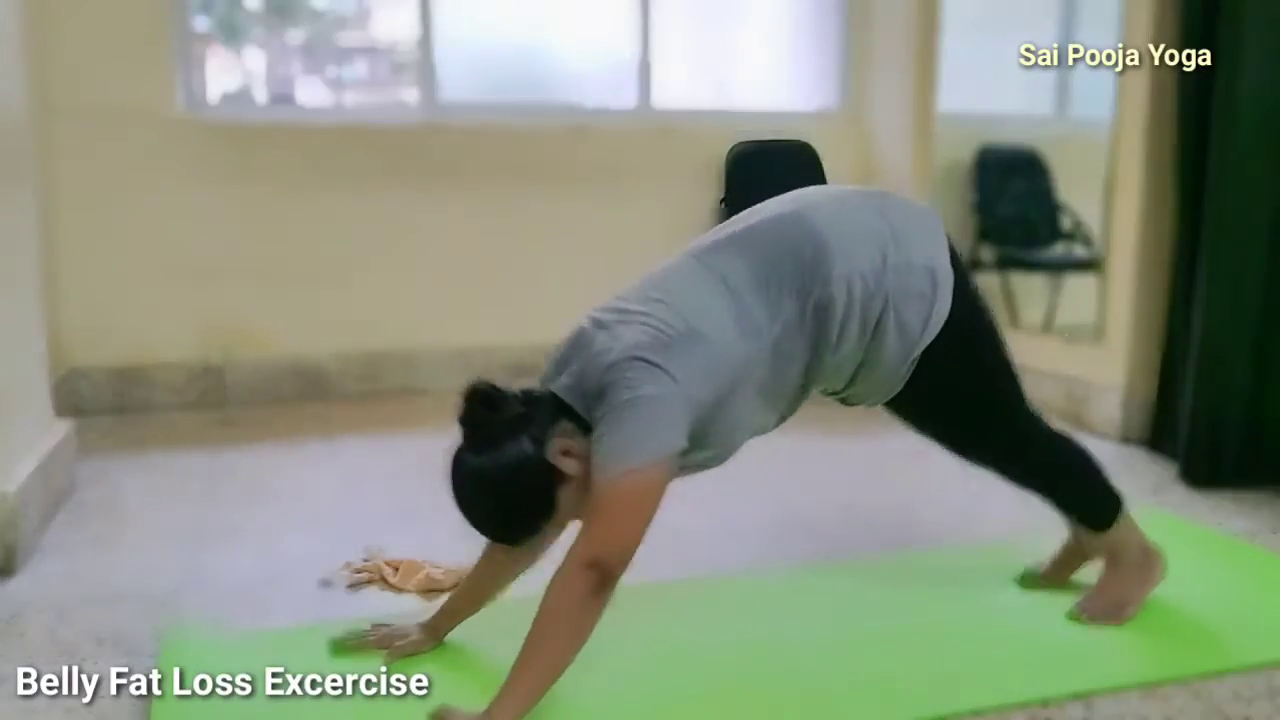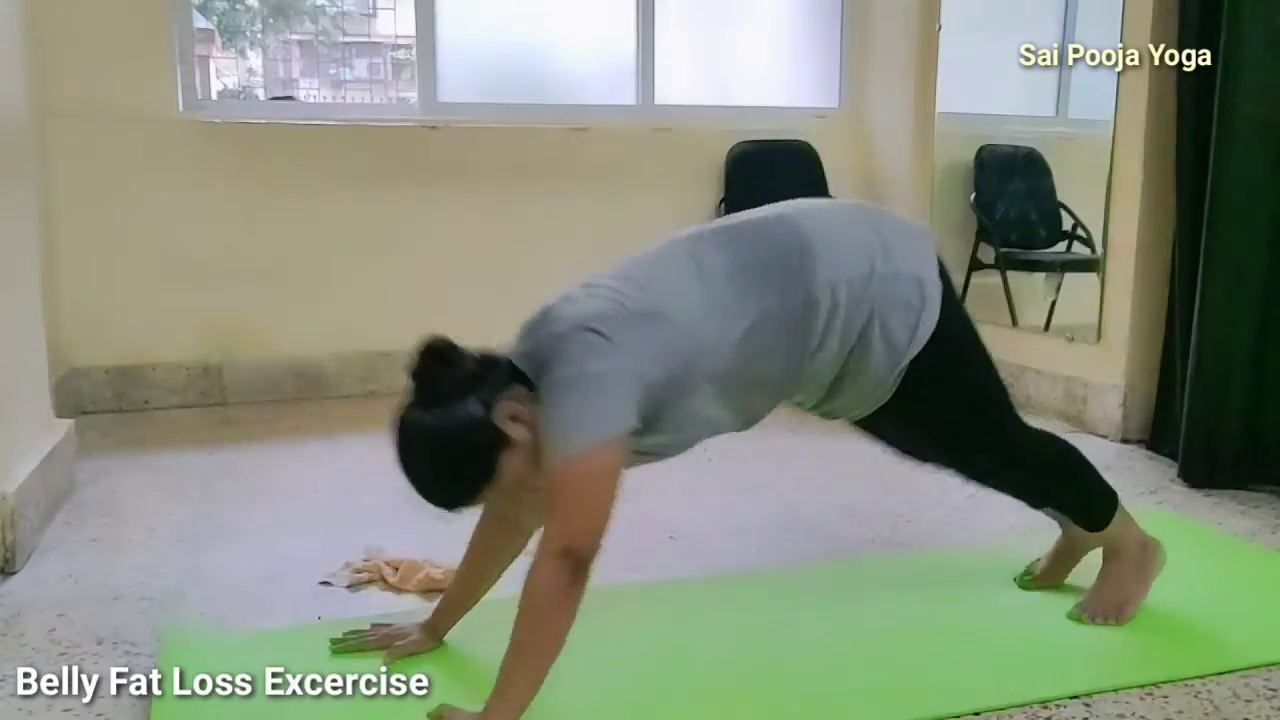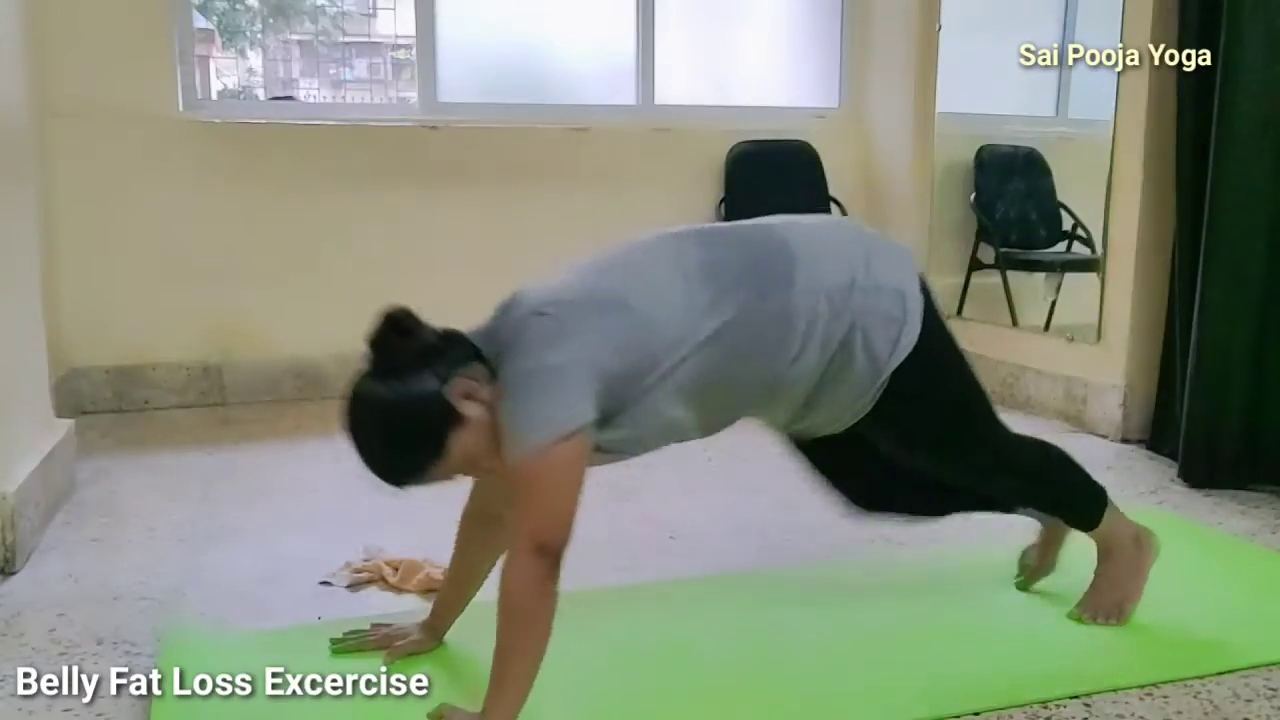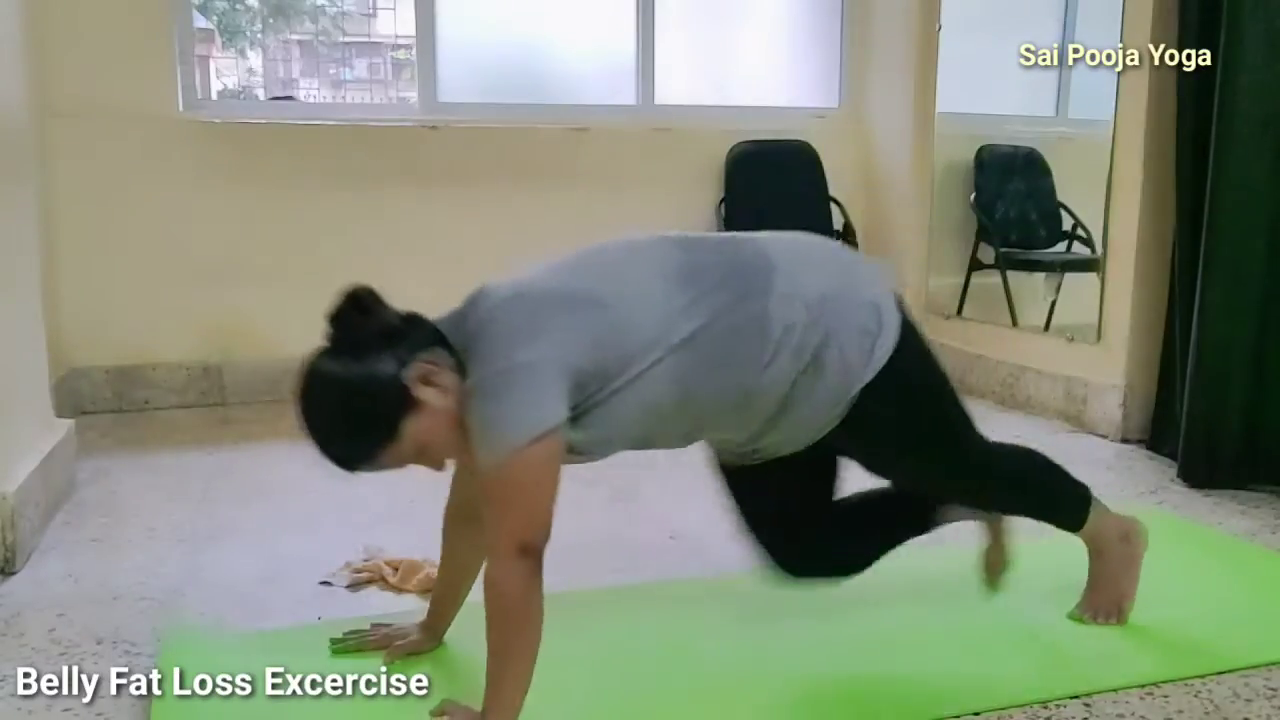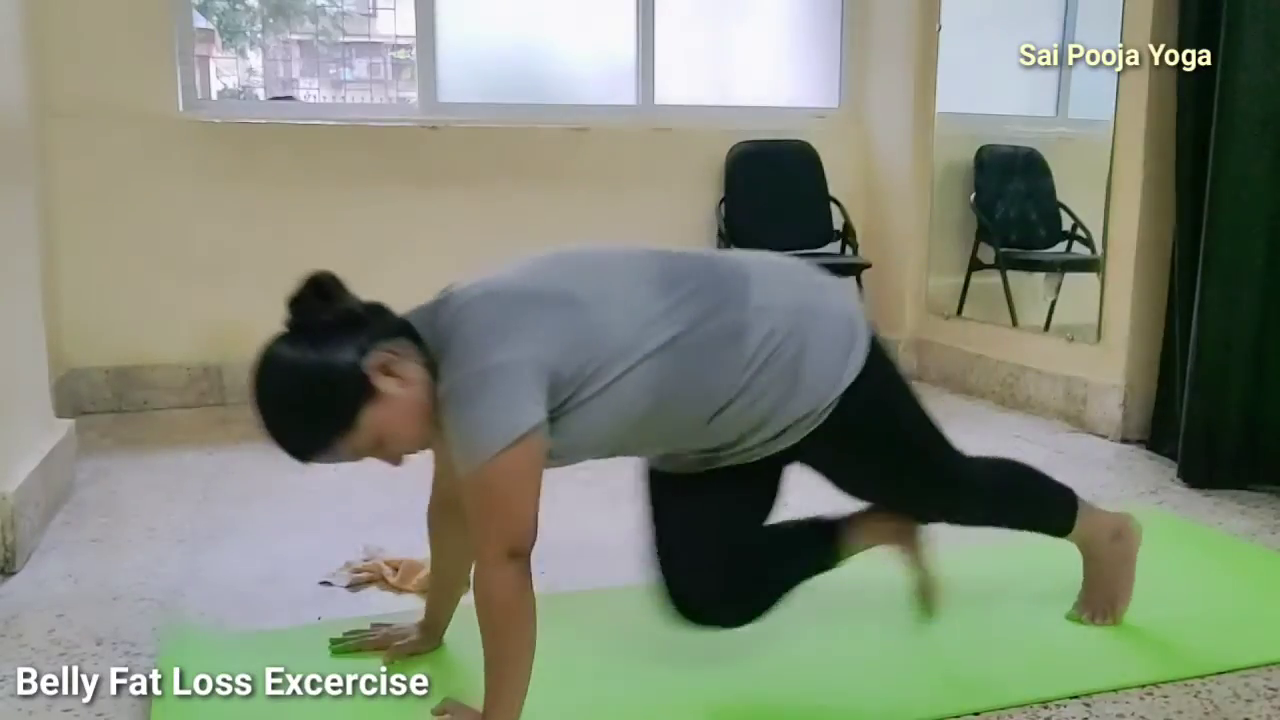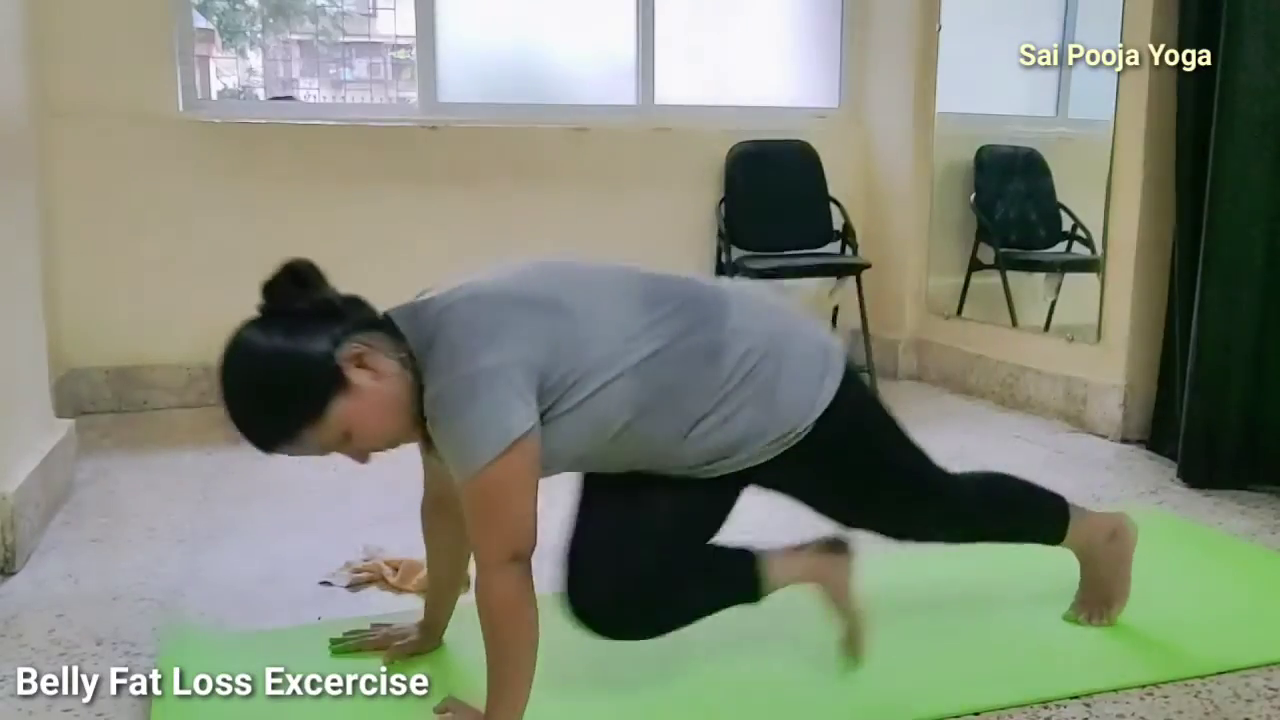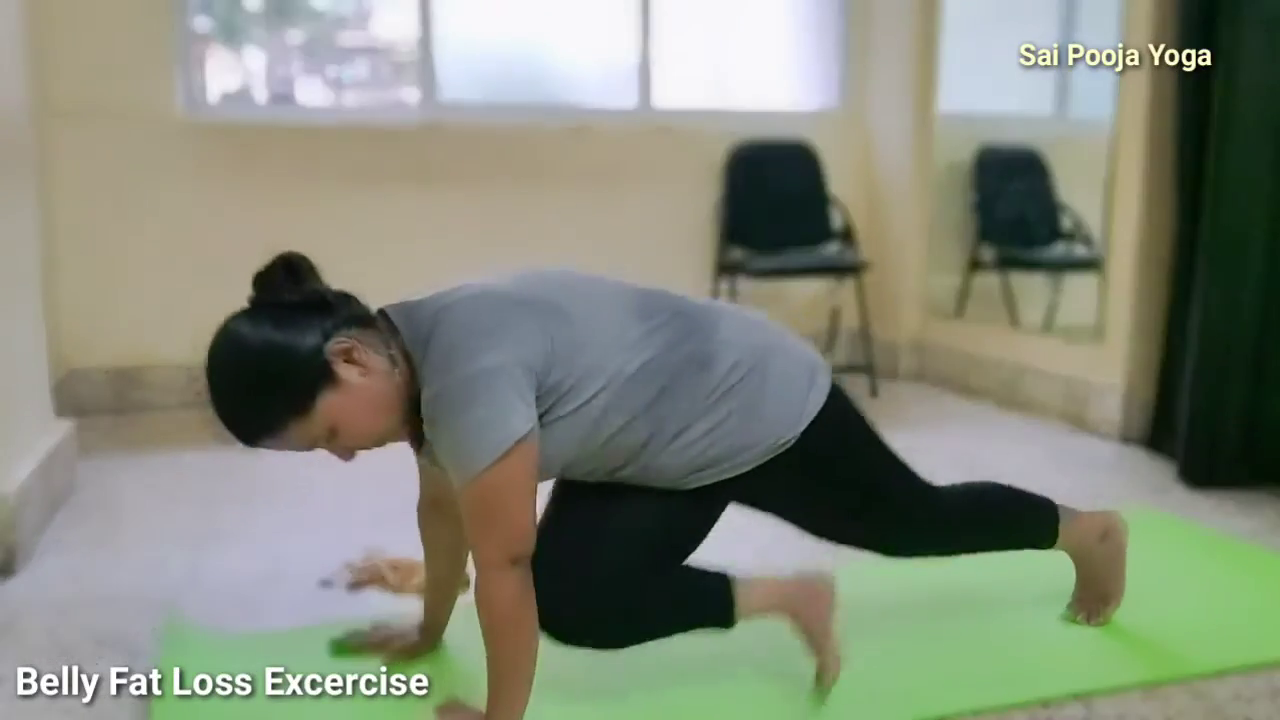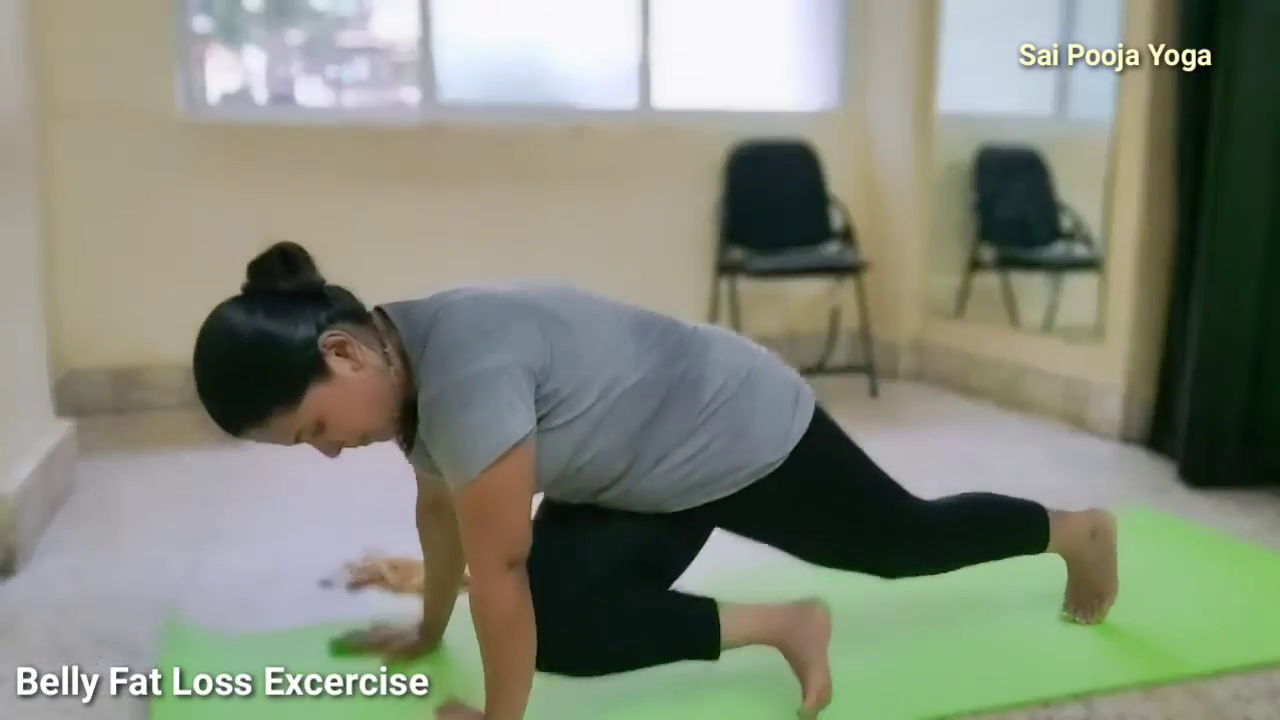
dt=0.1s
person 1, frame 1
left shoulder: (636, 400)
right shoulder: (561, 400)
left elbow: (593, 568)
right elbow: (527, 526)
right wrist: (437, 625)
left hip: (889, 281)
right hip: (830, 251)
left knee: (1002, 432)
right knee: (971, 432)
left ankle: (1132, 550)
right ankle: (1085, 529)
person 1, frame 2
left shoulder: (586, 378)
right shoulder: (523, 376)
left elbow: (564, 560)
right elbow: (512, 513)
right wrist: (433, 626)
left hip: (873, 294)
right hip: (815, 265)
left knee: (991, 440)
right knee: (945, 446)
left ankle: (1131, 546)
right ankle: (1077, 521)
person 1, frame 3
left shoulder: (539, 371)
right shoulder: (491, 363)
left elbow: (536, 552)
right elbow: (492, 509)
right wrist: (433, 627)
left hip: (854, 313)
right hip: (790, 355)
left knee: (979, 452)
right knee: (874, 489)
left ankle: (1122, 539)
right ankle: (1046, 510)
person 1, frame 4
left shoulder: (508, 367)
right shoulder: (460, 354)
left elbow: (516, 553)
right elbow: (472, 508)
right wrist: (429, 627)
left hip: (827, 330)
right hip: (762, 378)
left knee: (956, 462)
right knee: (806, 552)
left ankle: (1111, 536)
right ankle: (957, 510)
person 1, frame 5
left shoulder: (481, 364)
right shoulder: (434, 352)
left elbow: (504, 557)
right elbow: (455, 503)
right wrist: (429, 628)
left hip: (796, 357)
right hip: (705, 406)
left knee: (942, 482)
right knee: (708, 597)
left ankle: (1101, 532)
right ankle: (878, 529)
person 1, frame 6
left shoulder: (470, 367)
right shoulder: (416, 355)
left elbow: (503, 562)
right elbow: (445, 508)
right wrist: (429, 630)
left hip: (771, 381)
right hip: (676, 430)
left knee: (923, 502)
right knee: (610, 599)
left ankle: (1096, 532)
right ankle: (806, 569)
person 1, frame 7
left shoulder: (466, 367)
right shoulder: (406, 360)
left elbow: (505, 564)
right elbow: (443, 504)
right wrist: (428, 631)
left hip: (756, 407)
right hip: (652, 449)
left knee: (912, 521)
right knee: (572, 604)
left ankle: (1088, 532)
right ankle: (783, 598)
person 1, frame 8
left shoulder: (464, 368)
right shoulder: (399, 360)
left elbow: (499, 568)
right elbow: (440, 508)
right wrist: (426, 632)
left hip: (745, 430)
right hip: (645, 469)
left knee: (901, 537)
right knee: (559, 627)
left ankle: (1079, 532)
right ankle: (776, 628)
